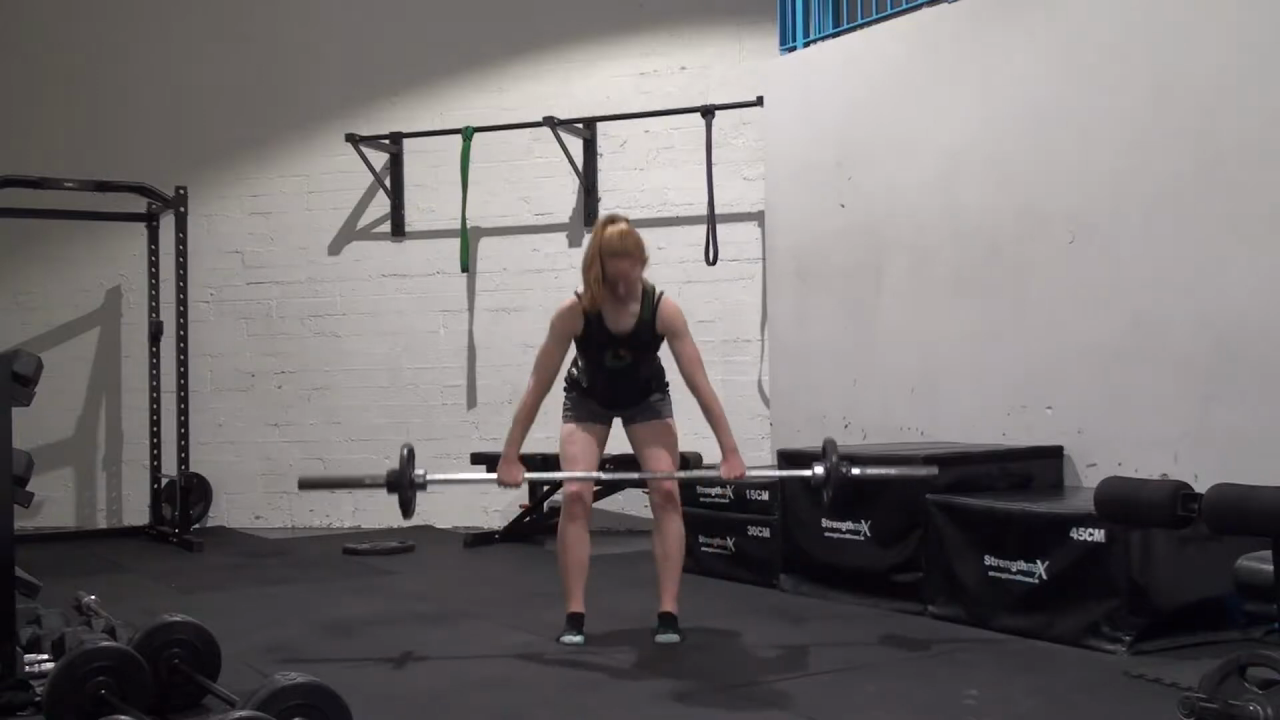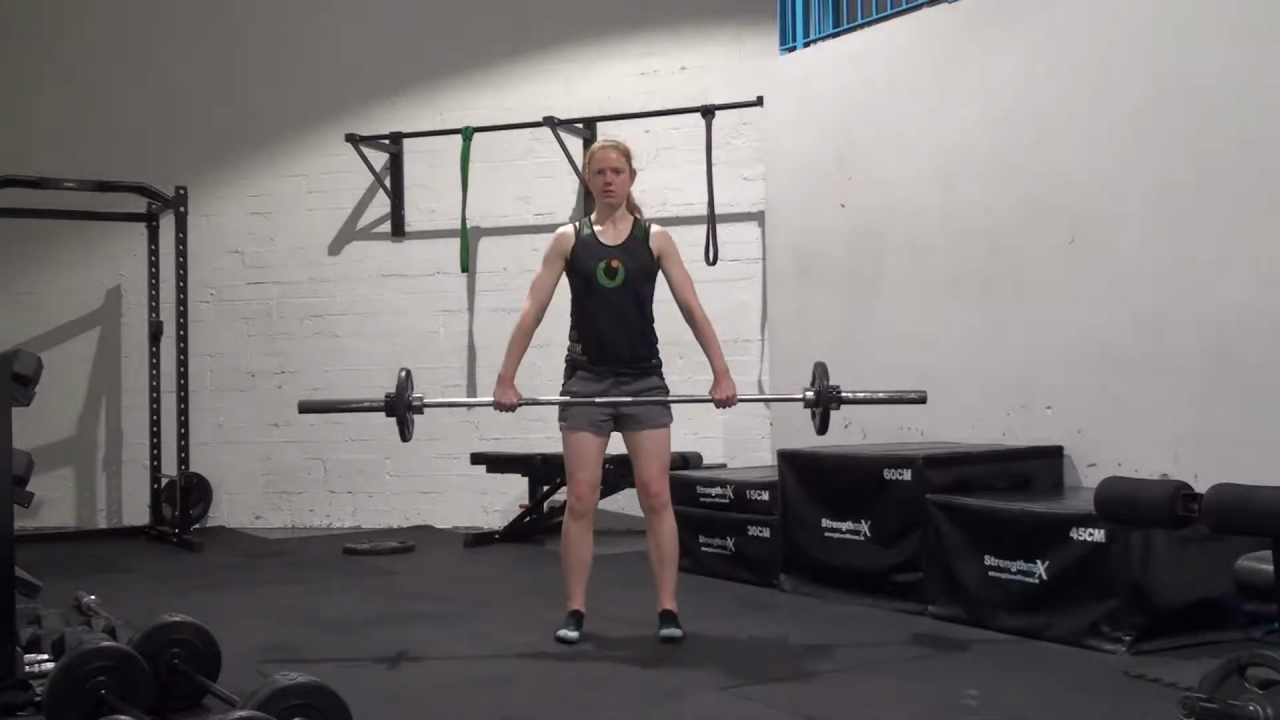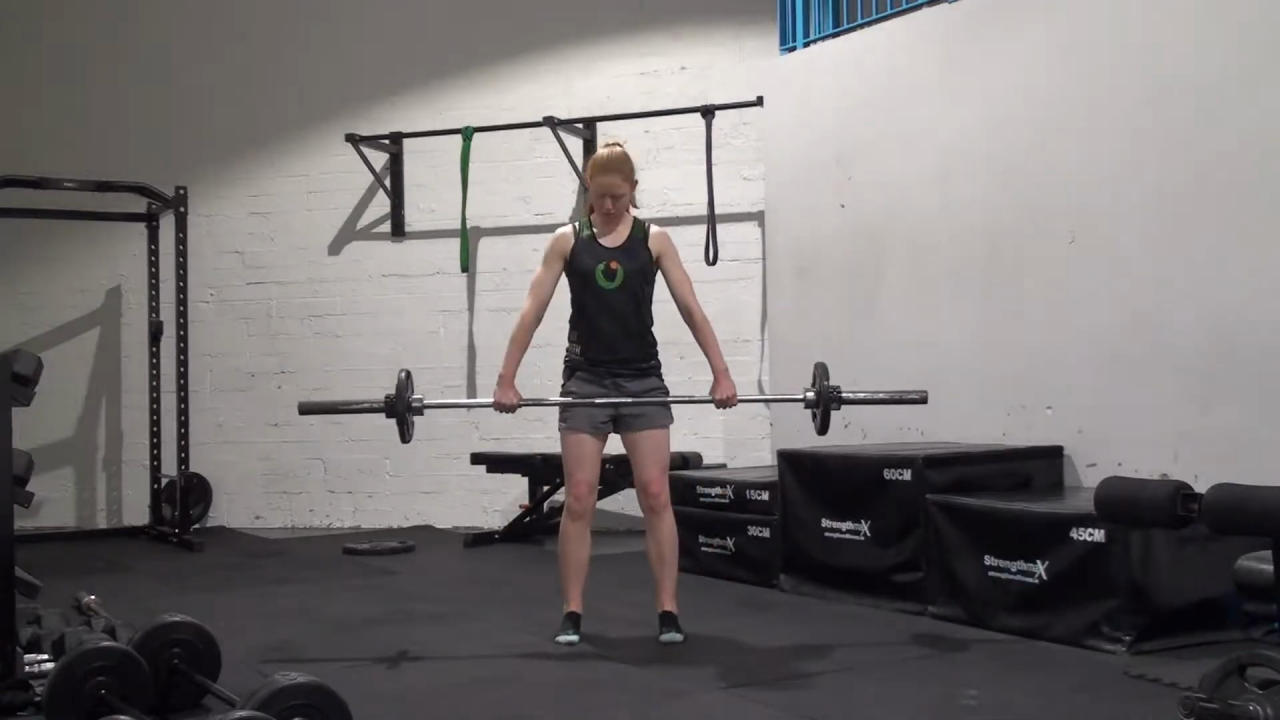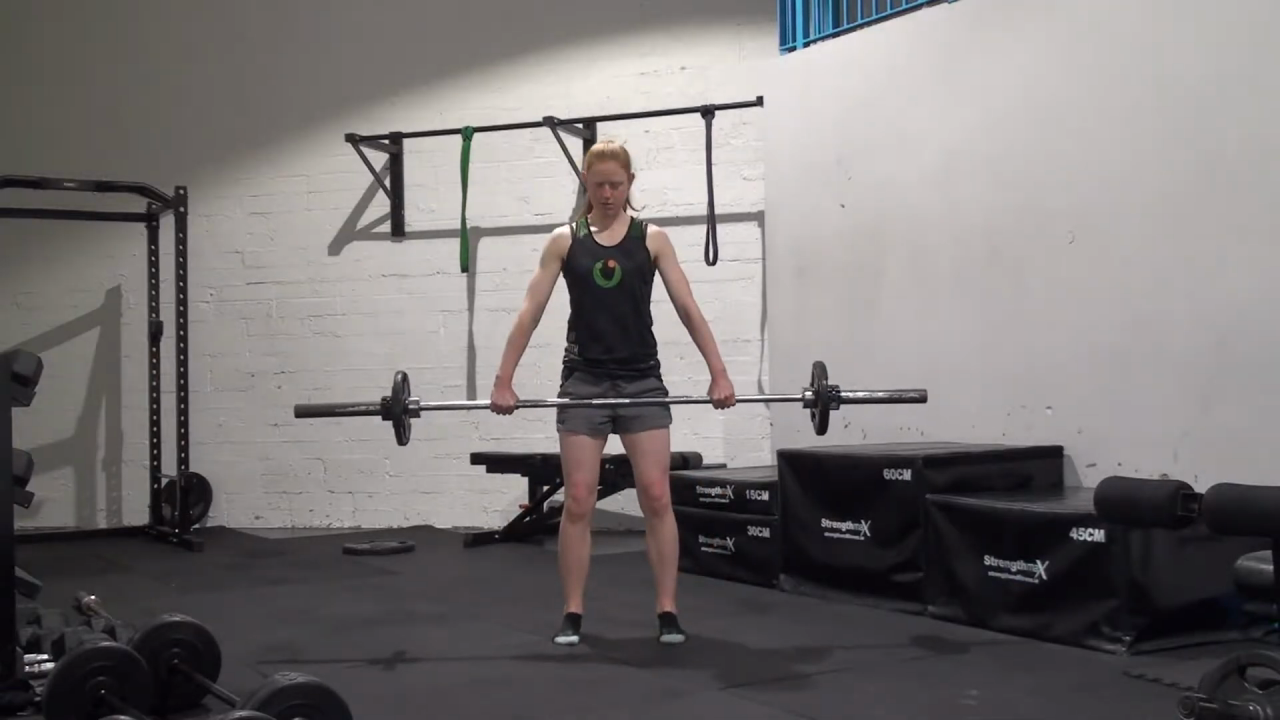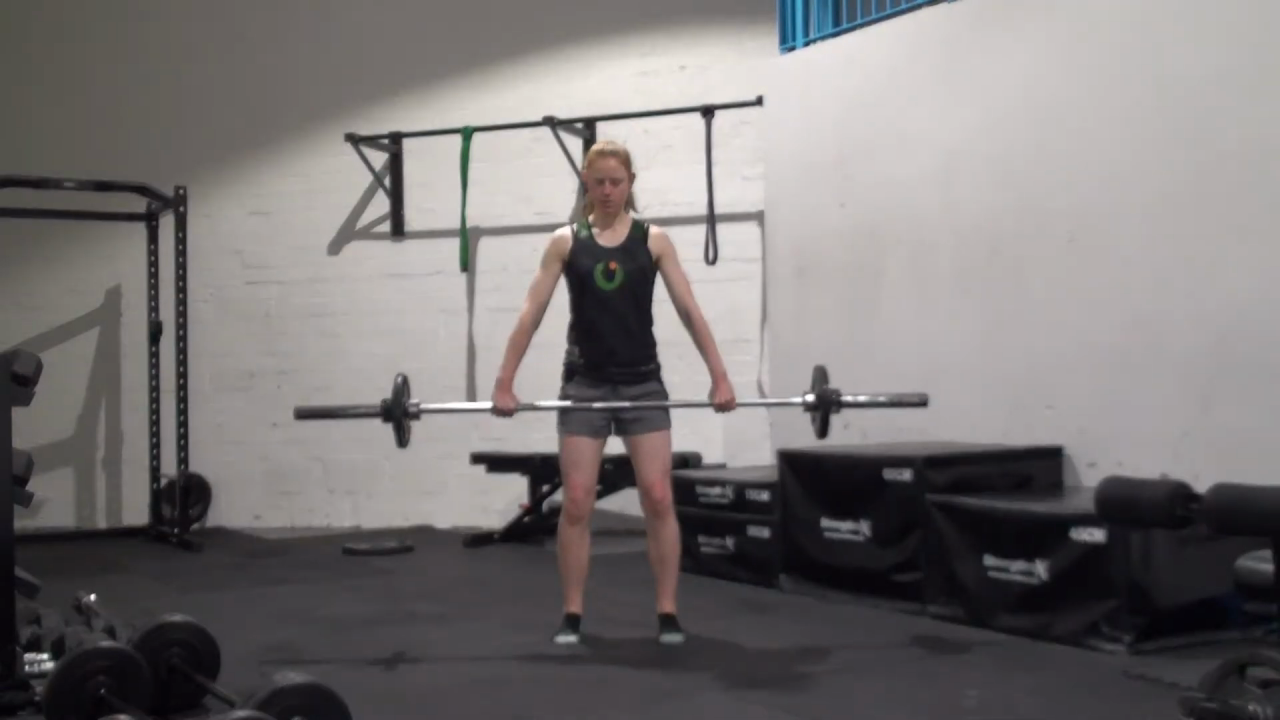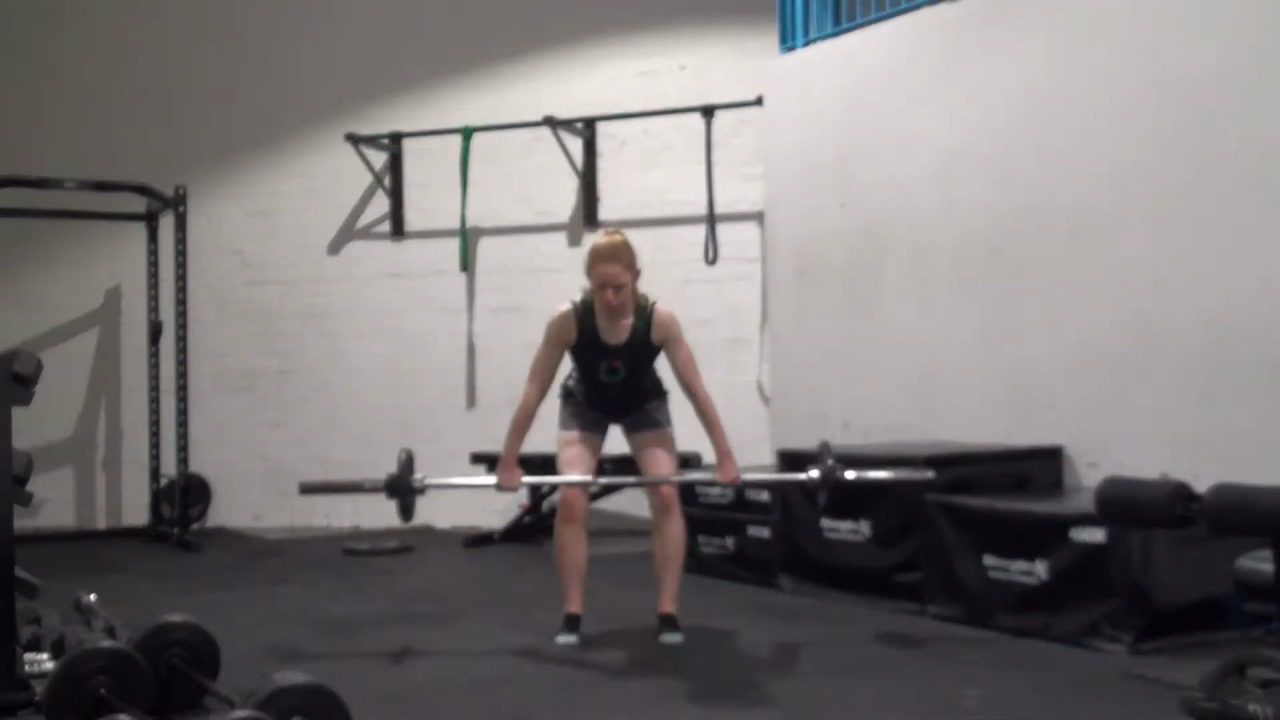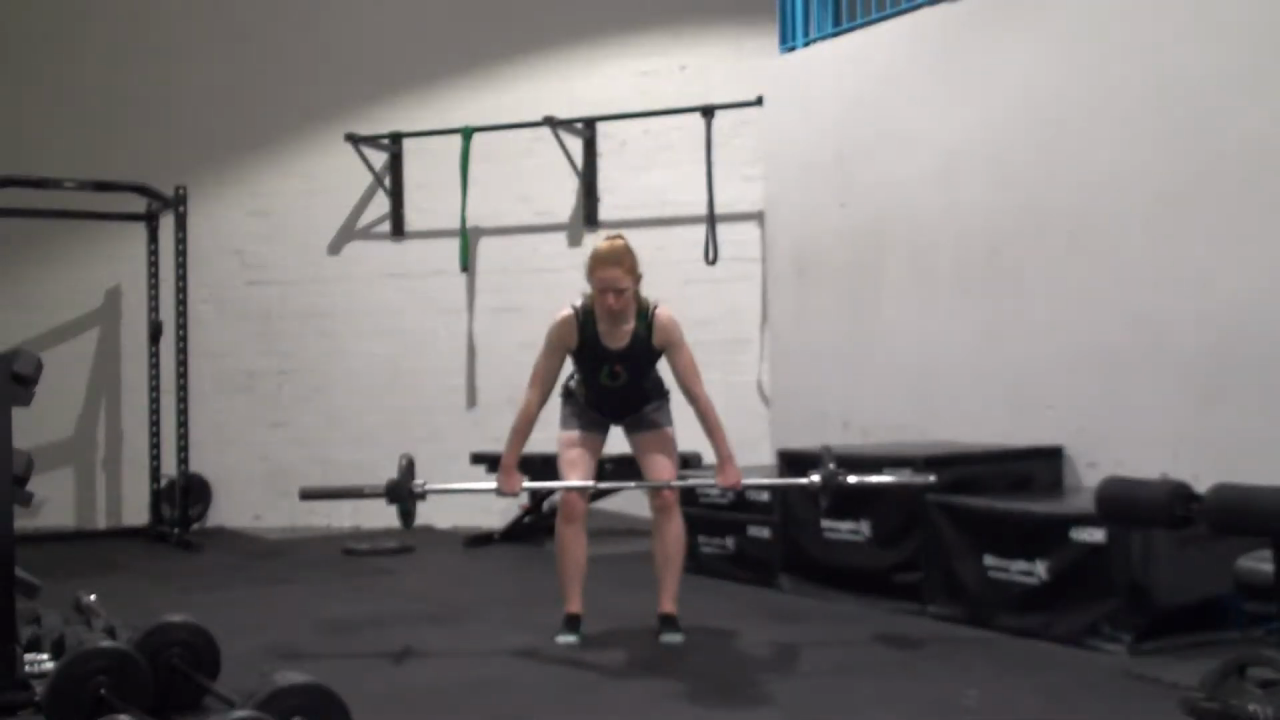
dt=0.7s
person 1, frame 1
left shoulder: (664, 310)
right shoulder: (573, 312)
left elbow: (699, 384)
right elbow: (538, 386)
left wrist: (730, 453)
right wrist: (511, 456)
left hip: (646, 398)
right hip: (588, 398)
left knee: (667, 493)
right knee: (575, 498)
left ankle: (668, 614)
right ankle: (574, 615)
person 1, frame 2
left shoulder: (655, 238)
right shoulder: (568, 239)
left elbow: (691, 308)
right elbow: (533, 310)
left wrist: (721, 372)
right wrist: (506, 377)
left hip: (643, 379)
right hip: (586, 379)
left knee: (656, 495)
right knee: (580, 499)
left ankle: (668, 610)
right ankle: (574, 612)
person 1, frame 3
left shoulder: (654, 239)
right shoulder: (567, 240)
left elbow: (691, 309)
right elbow: (532, 311)
left wrist: (721, 373)
right wrist: (506, 378)
left hip: (642, 379)
right hip: (584, 380)
left knee: (656, 496)
right knee: (578, 499)
left ankle: (668, 612)
right ankle: (572, 614)
person 1, frame 4
left shoulder: (652, 238)
right shoulder: (564, 239)
left elbow: (687, 308)
right elbow: (530, 312)
left wrist: (719, 373)
right wrist: (503, 379)
left hip: (642, 379)
right hip: (583, 380)
left knee: (657, 498)
right knee: (578, 501)
left ankle: (668, 612)
right ankle: (572, 614)
person 1, frame 5
left shoulder: (654, 239)
right shoulder: (566, 241)
left elbow: (689, 311)
right elbow: (531, 313)
left wrist: (719, 376)
right wrist: (504, 382)
left hip: (643, 384)
right hip: (584, 384)
left knee: (658, 499)
right knee: (576, 503)
left ankle: (668, 613)
right ankle: (572, 615)
person 1, frame 6
left shoulder: (660, 319)
right shoulder: (567, 320)
left elbow: (696, 389)
right elbow: (534, 392)
left wrist: (724, 456)
right wrist: (508, 460)
left hip: (644, 406)
right hip: (584, 406)
left knee: (667, 496)
right knee: (571, 501)
left ankle: (668, 614)
right ankle: (571, 616)
person 1, frame 7
left shoulder: (661, 322)
right shoulder: (568, 324)
left elbow: (696, 393)
right elbow: (535, 396)
left wrist: (726, 460)
right wrist: (509, 465)
left hip: (645, 406)
right hip: (585, 407)
left knee: (667, 496)
right knee: (571, 501)
left ankle: (668, 613)
right ankle: (572, 615)
